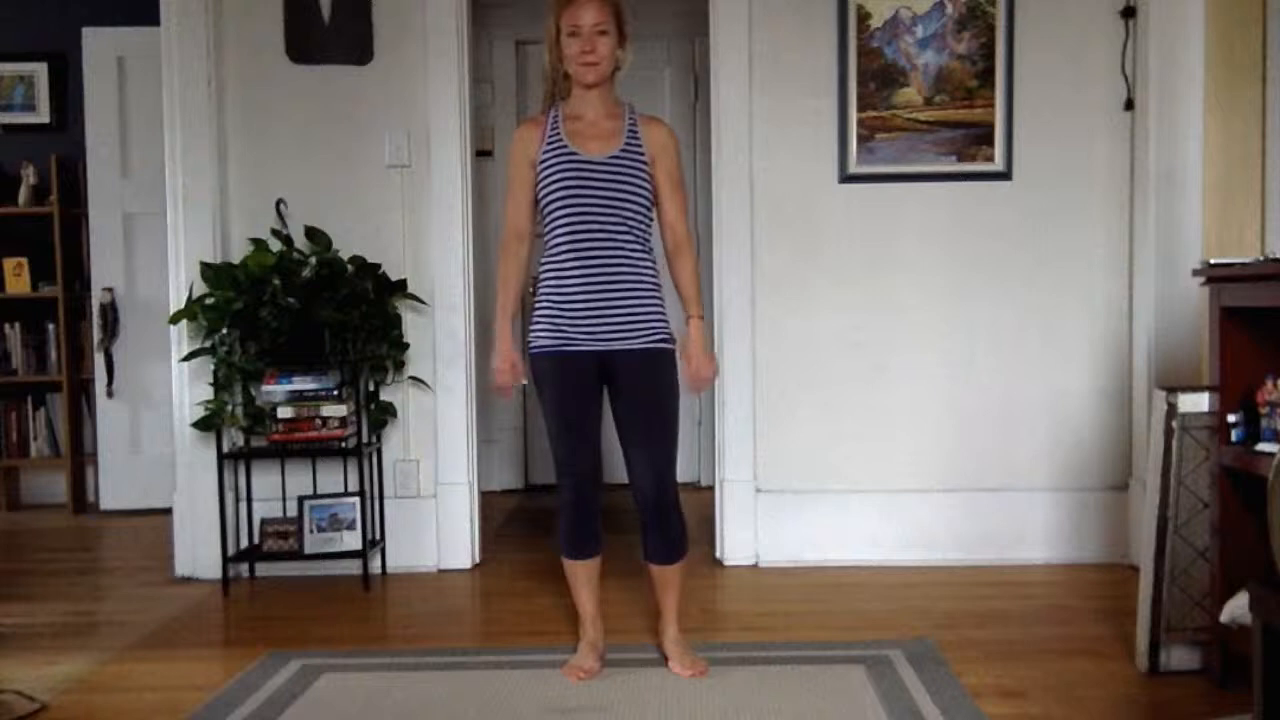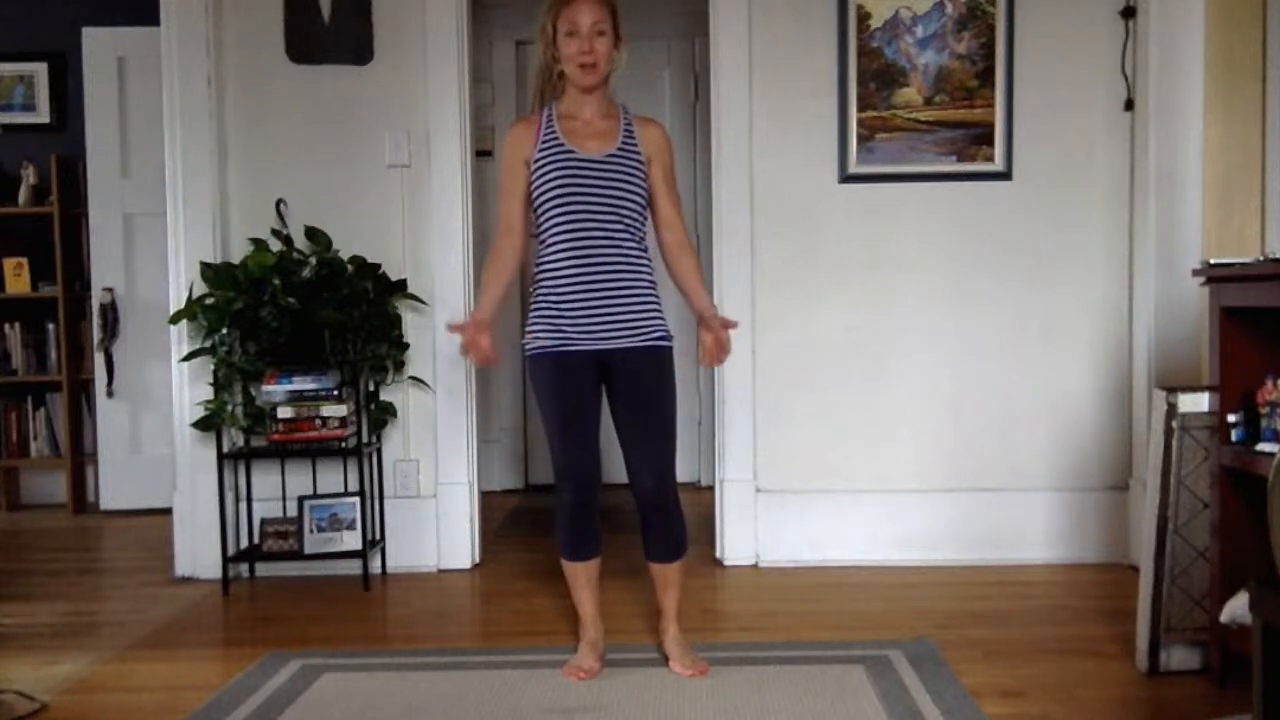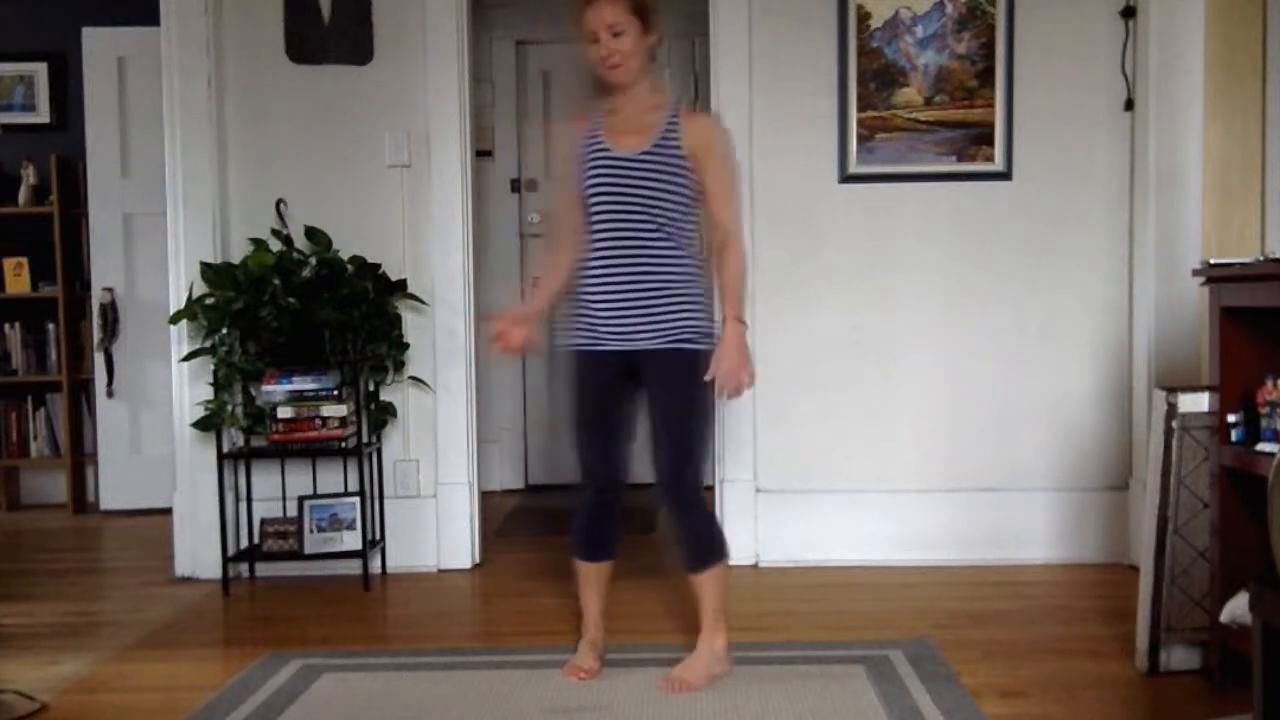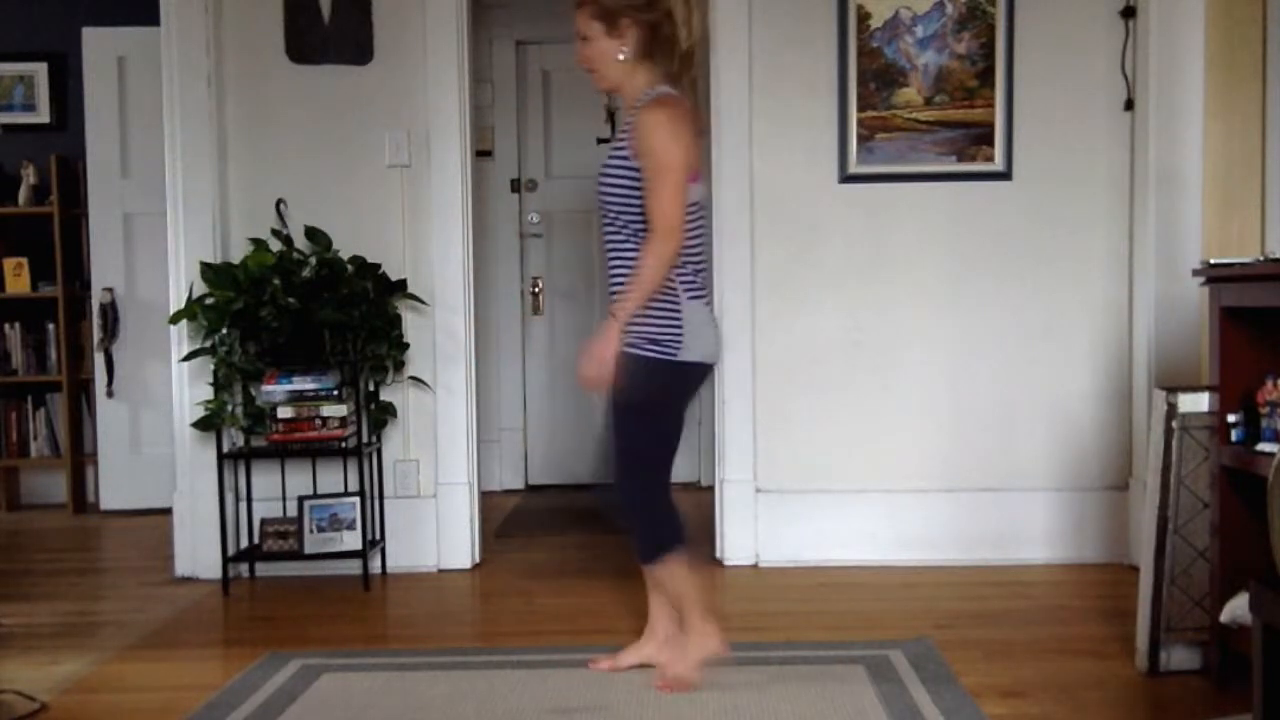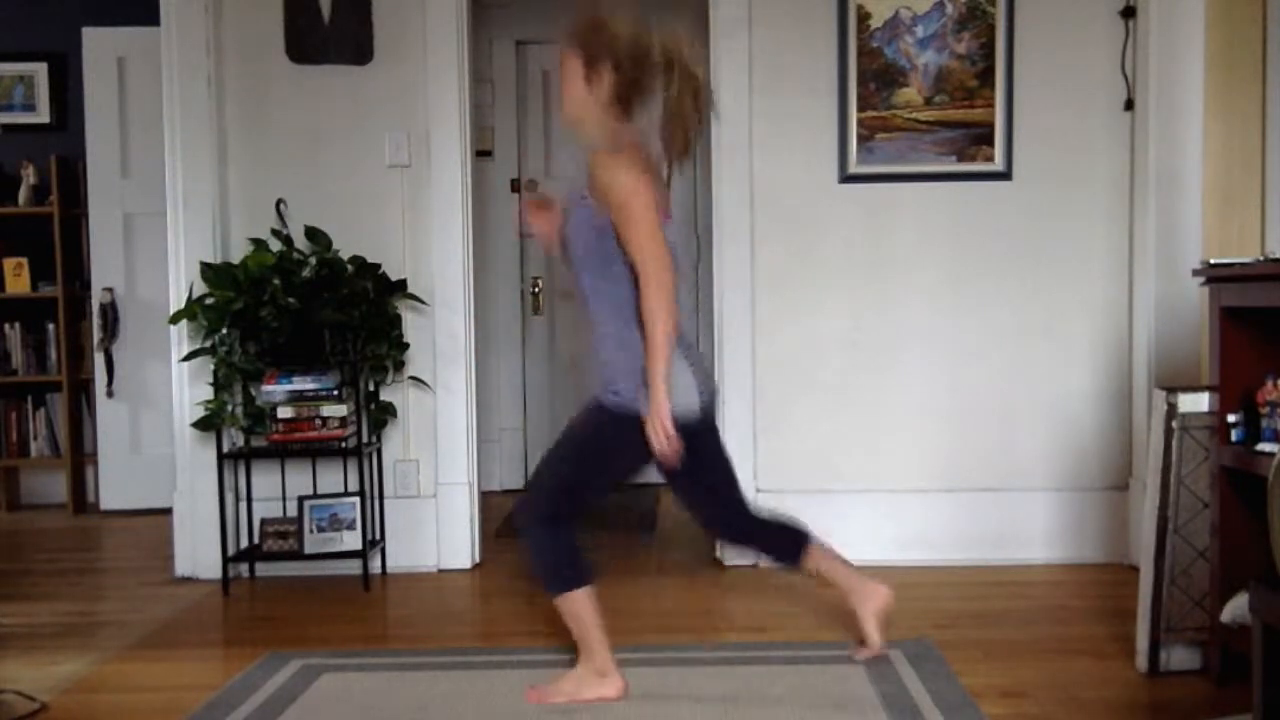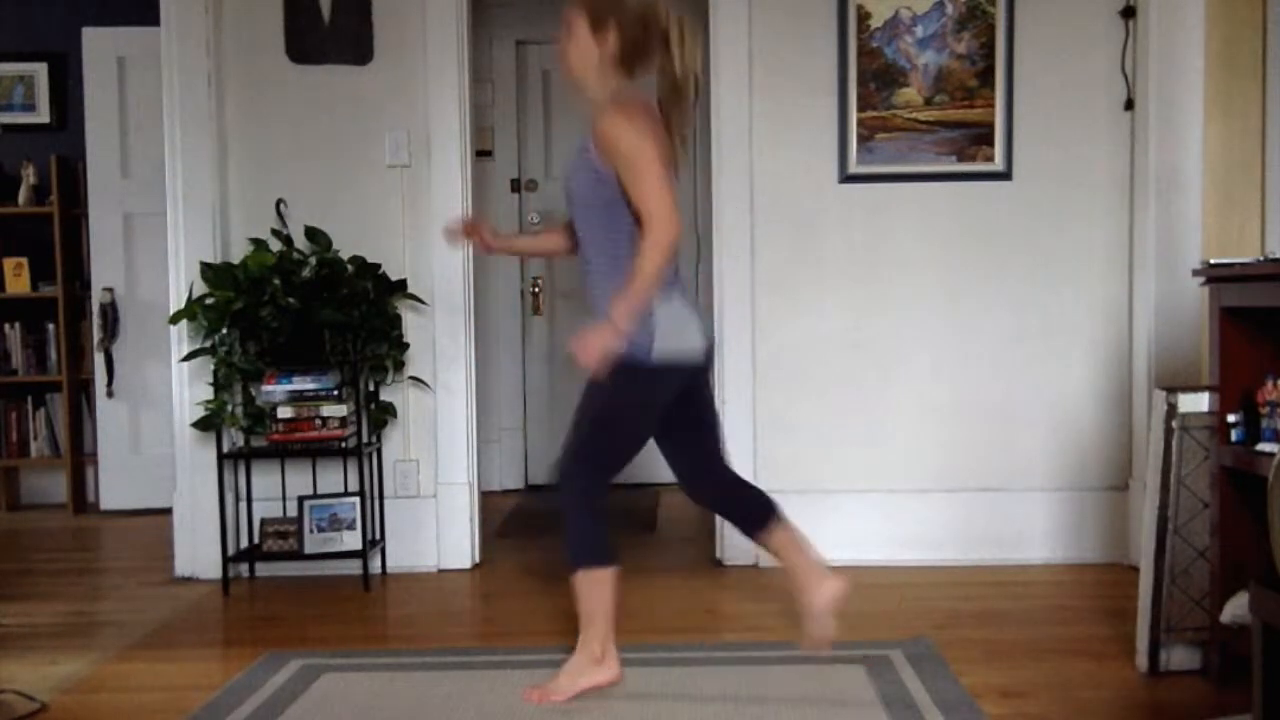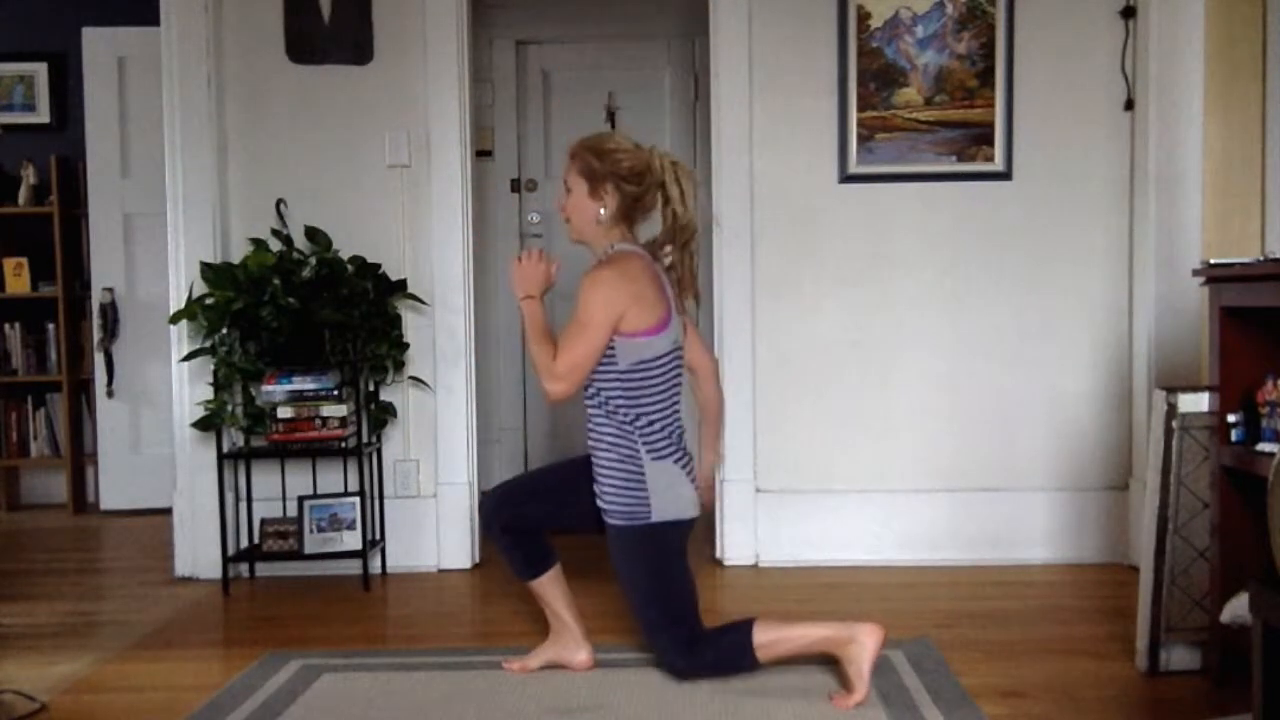
dt=0.7s
person 1, frame 1
left shoulder: (654, 135)
right shoulder: (533, 137)
left elbow: (678, 237)
right elbow: (516, 238)
left wrist: (695, 326)
right wrist: (504, 333)
left hip: (640, 336)
right hip: (561, 336)
left knee: (655, 484)
right knee: (577, 483)
left ankle: (672, 631)
right ankle: (591, 634)
person 1, frame 2
left shoulder: (648, 136)
right shoulder: (526, 138)
left elbow: (673, 236)
right elbow: (509, 238)
left wrist: (706, 314)
right wrist: (482, 318)
left hip: (639, 335)
right hip: (559, 338)
left knee: (655, 483)
right knee: (576, 483)
left ankle: (671, 629)
right ankle: (590, 633)
person 1, frame 3
left shoulder: (695, 129)
right shoulder: (583, 133)
left elbow: (725, 235)
right elbow: (573, 237)
left wrist: (733, 327)
right wrist: (530, 311)
left hip: (676, 335)
right hip: (599, 337)
left knee: (680, 484)
right knee: (598, 483)
left ankle: (713, 641)
right ankle: (592, 632)
person 1, frame 4
left shoulder: (658, 116)
right shoulder: (648, 115)
left elbow: (667, 236)
left wrist: (613, 326)
left hip: (668, 338)
right hip: (656, 338)
left knee: (634, 484)
right knee: (641, 486)
left ankle: (701, 630)
right ankle: (663, 634)
person 1, frame 5
left shoulder: (612, 163)
right shoulder: (620, 155)
left elbow: (657, 278)
left wrist: (655, 394)
right wrist: (558, 236)
left hip: (642, 395)
right hip: (672, 388)
left knee: (540, 511)
right knee: (728, 518)
left ankle: (597, 670)
right ankle: (858, 590)
person 1, frame 6
left shoulder: (619, 118)
right shoulder: (617, 119)
left elbow: (662, 232)
right elbow: (590, 235)
left wrist: (612, 327)
right wrist: (503, 244)
left hip: (651, 344)
right hip: (669, 343)
left knee: (578, 486)
right knee: (705, 478)
left ankle: (594, 656)
right ankle: (813, 579)
person 1, frame 7
left shoulder: (609, 280)
right shoulder: (652, 268)
left elbow: (558, 380)
right elbow: (703, 365)
left wrist: (530, 298)
right wrist: (707, 456)
left hip: (641, 495)
right hip: (627, 477)
left knee: (685, 652)
right knee: (502, 511)
left ankle: (849, 638)
right ankle: (569, 639)
